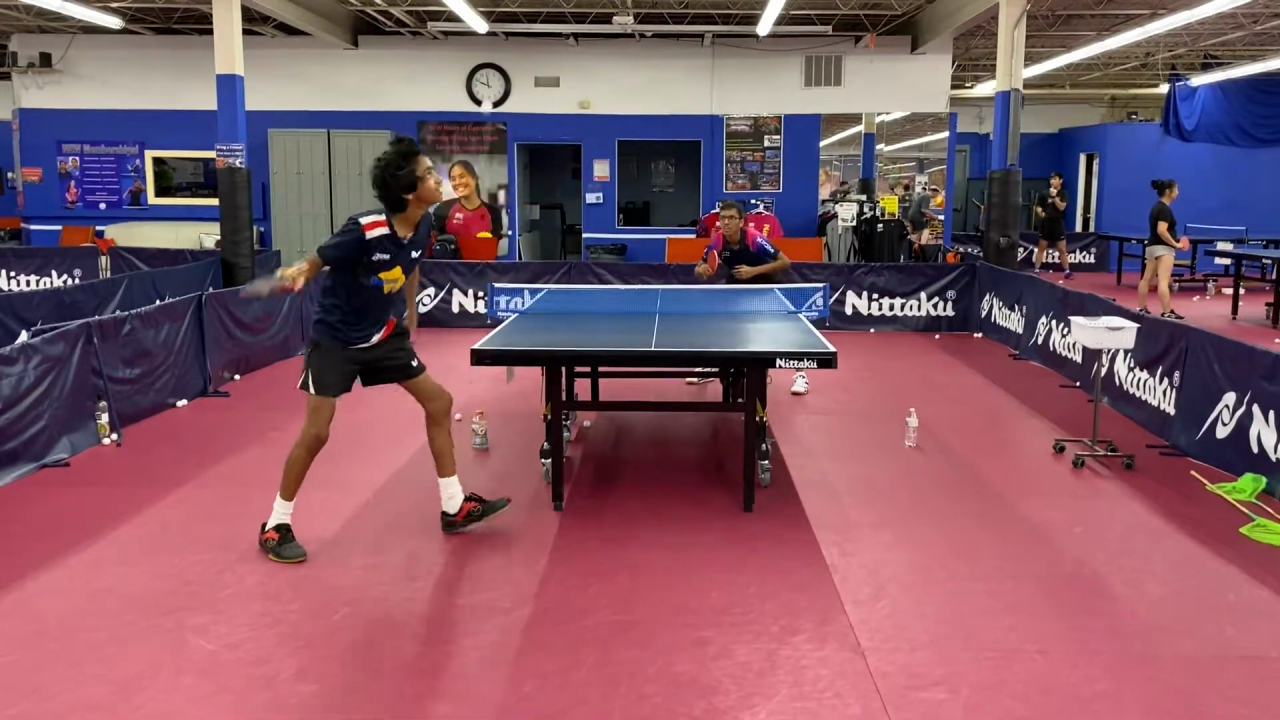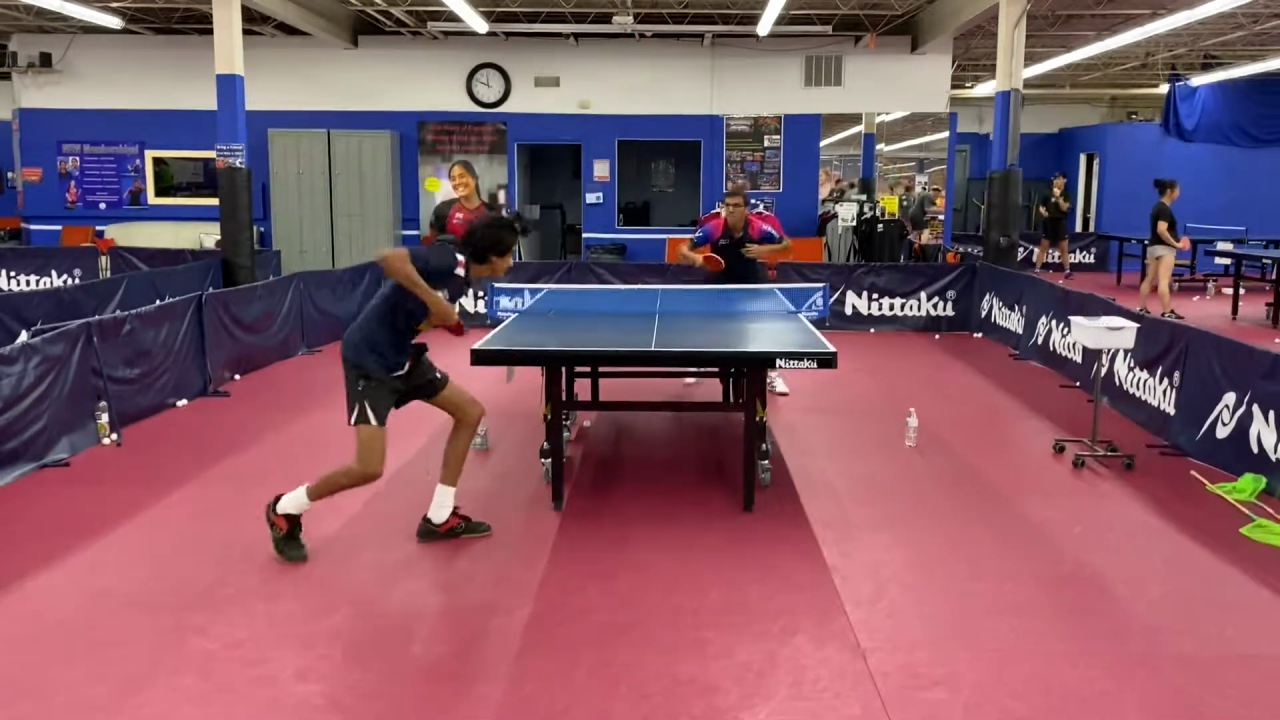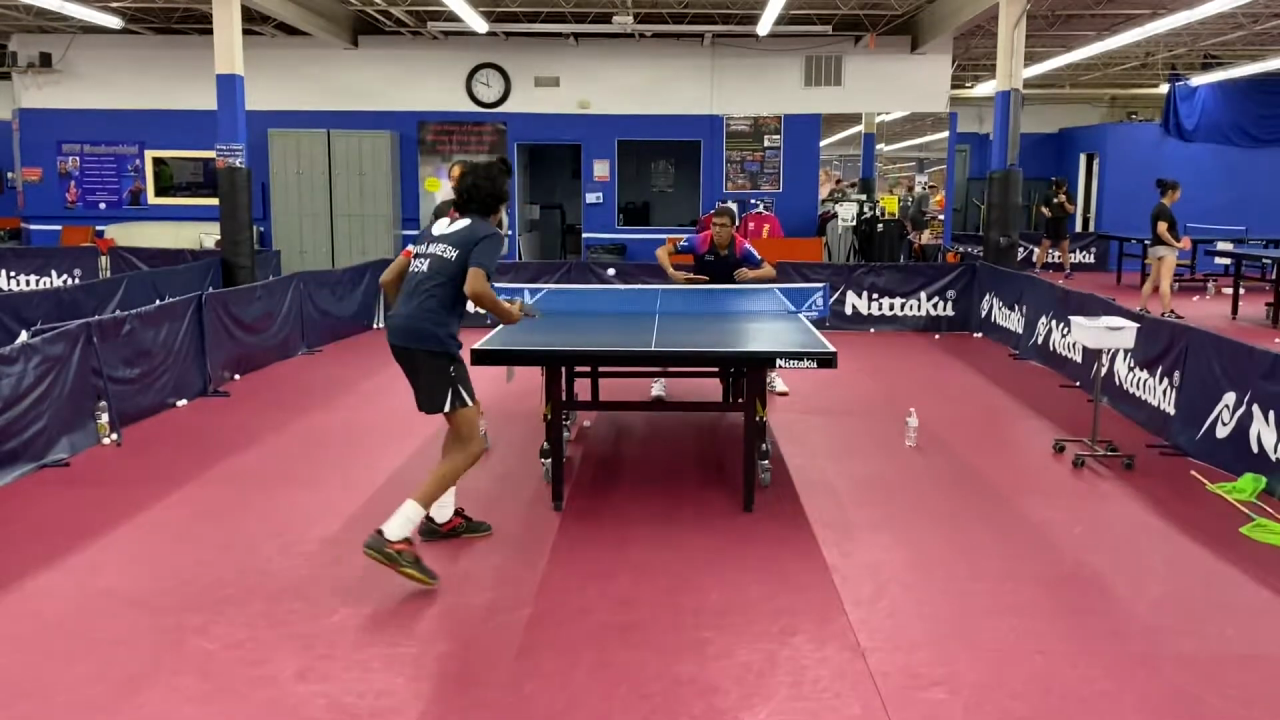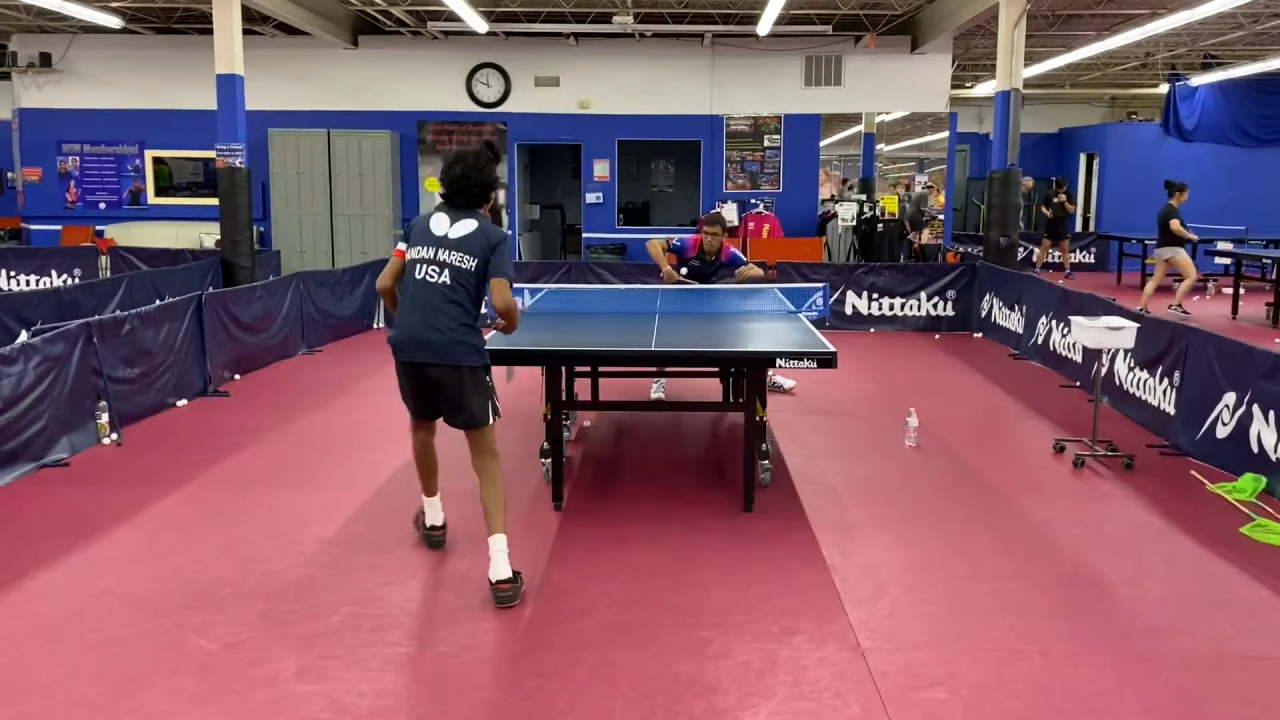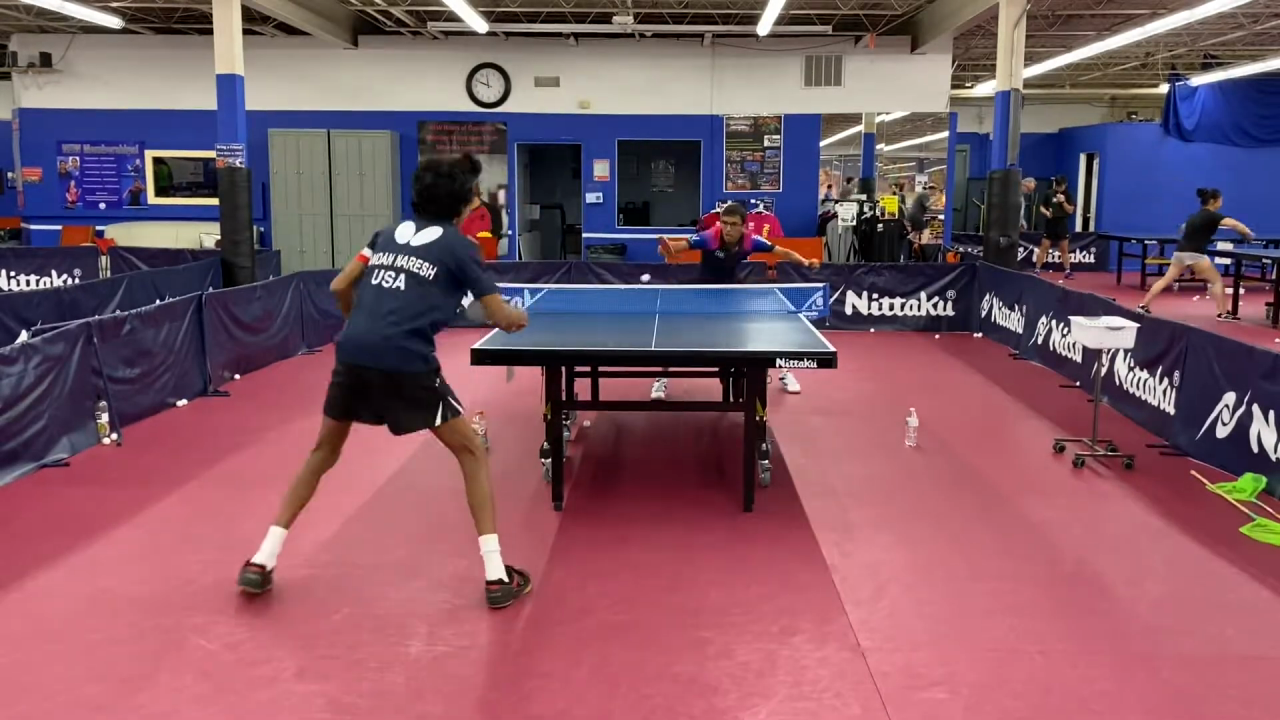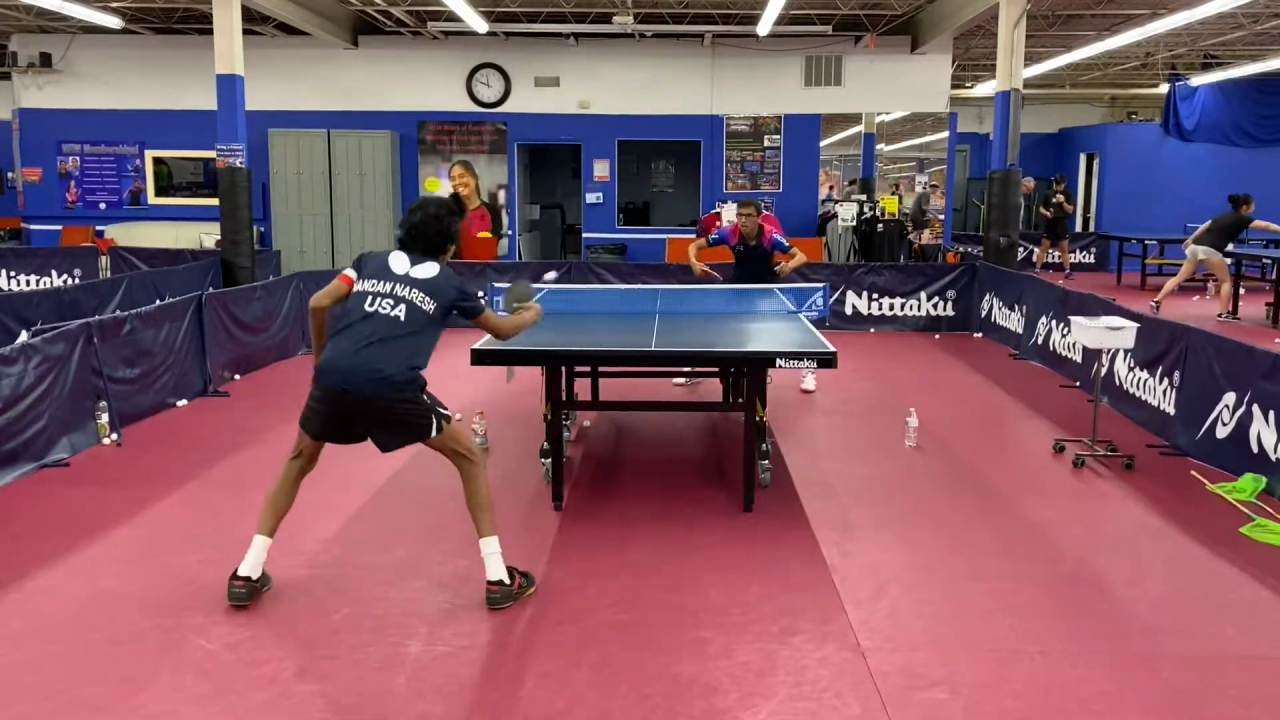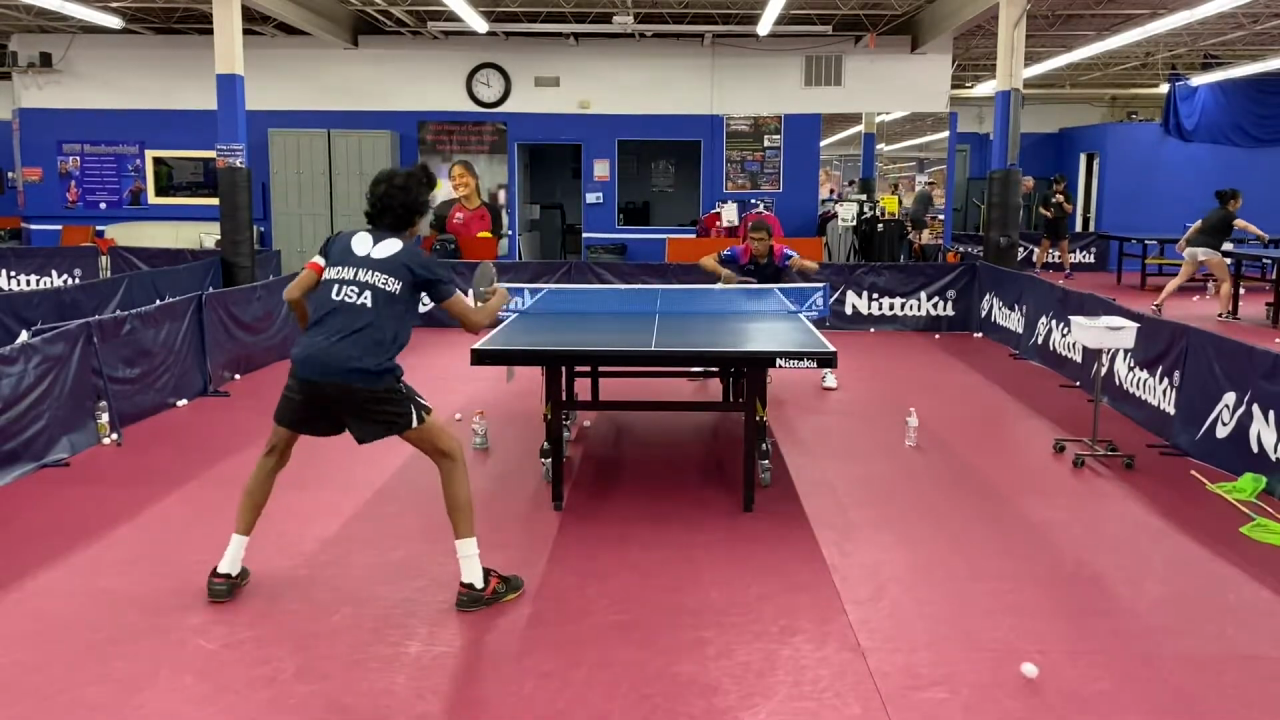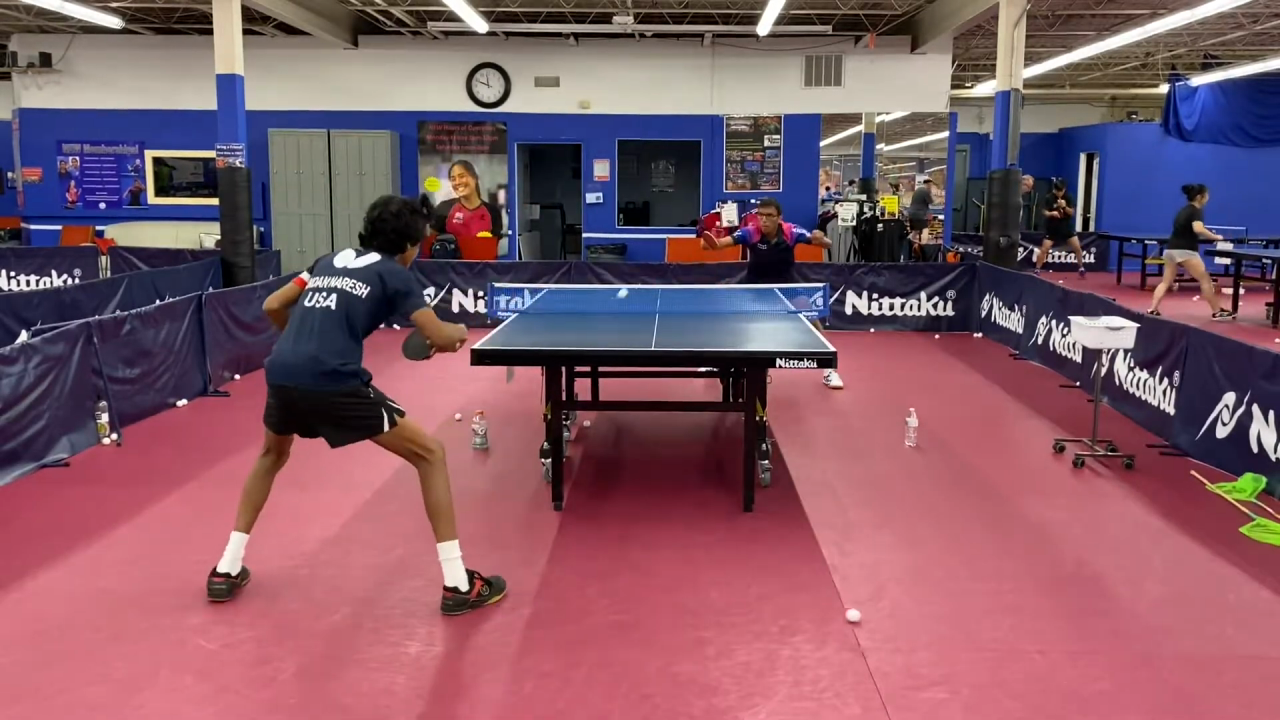
dt=0.3s
person 1, frame 1
left shoulder: (424, 229)
right shoulder: (362, 229)
right elbow: (314, 264)
left wrist: (408, 312)
right wrist: (298, 272)
left hip: (383, 332)
right hip: (336, 335)
left knee: (439, 403)
right knee: (316, 434)
left ankle: (454, 506)
right ankle: (276, 525)
person 1, frame 2
left shoulder: (459, 274)
right shoulder: (447, 262)
right elbow: (388, 257)
right wrist: (434, 303)
left hip: (401, 355)
right hip: (369, 360)
left knee: (471, 412)
right knee: (368, 469)
left ankle: (439, 516)
right ankle: (286, 510)
person 1, frame 3
left shoulder: (436, 228)
right shoulder: (487, 235)
left elbow: (388, 279)
right elbow: (474, 289)
right wrist: (506, 312)
left hip: (401, 333)
right hip: (431, 339)
left knee: (463, 417)
right knee: (471, 444)
left ankle: (441, 516)
right ankle: (393, 535)
person 1, frame 4
left shoulder: (419, 225)
right shoulder: (494, 238)
left elbow: (384, 285)
right elbow: (502, 303)
right wrist: (511, 322)
left hip: (407, 347)
right hip: (459, 353)
left knee: (421, 427)
right knee: (486, 457)
left ankle: (433, 519)
right ankle: (501, 571)
person 1, frame 5
left shoulder: (389, 235)
right shoulder: (459, 247)
left elbow: (340, 286)
right elbow: (508, 320)
right wrist: (517, 315)
left hip: (354, 352)
right hip: (406, 362)
left knee: (324, 452)
right knee: (473, 453)
left ankle: (262, 561)
right ankle: (496, 574)
person 1, frame 6
left shoulder: (370, 261)
right shoulder: (449, 283)
left elbow: (317, 305)
right elbow: (503, 329)
left wrist: (321, 352)
right wrist: (531, 314)
left hip: (334, 375)
right hip: (391, 387)
left knee: (300, 459)
right knee: (469, 458)
left ankle: (248, 572)
right ankle: (498, 577)
person 1, frame 7
left shoulder: (338, 243)
right shoulder: (417, 260)
left elbow: (293, 296)
right elbow: (474, 322)
right wrist: (497, 300)
left hip: (309, 370)
right hip: (368, 380)
left knee: (273, 455)
right knee: (450, 454)
left ankle: (227, 569)
right ankle: (474, 579)
person 1, frame 8
left shoulder: (328, 261)
right shoulder: (394, 275)
left elbow: (272, 306)
right elbow: (440, 339)
right wrist: (461, 332)
left hip: (281, 375)
right hip: (336, 382)
left knee: (271, 456)
right knee: (430, 455)
left ankle: (228, 569)
right ankle: (457, 582)
person 2, frame 1
left shoulder: (755, 239)
right shoulder: (716, 241)
left elbow: (785, 262)
right elbow: (699, 270)
left wrist: (754, 271)
right wrist: (703, 270)
left hip: (766, 285)
right hip: (736, 285)
left ankle: (800, 375)
right ankle: (709, 367)
person 2, frame 2
left shoulder: (758, 228)
right shoulder: (713, 228)
left elbow: (787, 244)
right elbow: (683, 249)
left wrist: (764, 249)
right wrist: (694, 256)
left hip: (750, 283)
right hip: (721, 281)
left ankle: (772, 375)
person 2, frame 3
left shoulder: (742, 247)
right shoulder: (699, 242)
left elbow: (771, 273)
right elbow: (662, 251)
left wrist: (752, 274)
right wrist: (671, 272)
left ankle: (769, 377)
right ankle: (660, 380)
person 2, frame 4
left shoulder: (728, 252)
right shoulder: (688, 244)
left elbow: (759, 272)
right elbow: (652, 244)
left wrist: (748, 273)
right wrist: (666, 269)
left ankle: (766, 376)
right ankle: (659, 380)
person 2, frame 5
left shoulder: (751, 241)
right shoulder: (709, 237)
left elbow: (782, 252)
right elbow: (677, 247)
left wrist: (805, 262)
right wrist: (668, 247)
left ankle: (784, 374)
right ankle: (664, 378)
person 2, frame 6
left shoulder: (771, 235)
right shoulder: (729, 232)
left elbow: (800, 257)
right elbow: (695, 245)
left wrist: (790, 265)
right wrist: (693, 262)
left hip: (768, 286)
right hip: (739, 285)
left ankle: (807, 372)
person 2, frame 7
left shoulder: (782, 253)
right shoulder: (739, 252)
left elbow: (814, 268)
right elbow: (704, 261)
left wrist: (802, 264)
right wrist: (721, 271)
left ankle: (826, 370)
person 2, frame 8
left shoulder: (791, 232)
right shoulder: (749, 233)
left elbow: (827, 245)
right elbow: (719, 243)
left wrist: (821, 239)
right wrist: (709, 242)
left hip: (785, 286)
right hip: (755, 287)
left knee: (811, 320)
left ankle: (828, 370)
